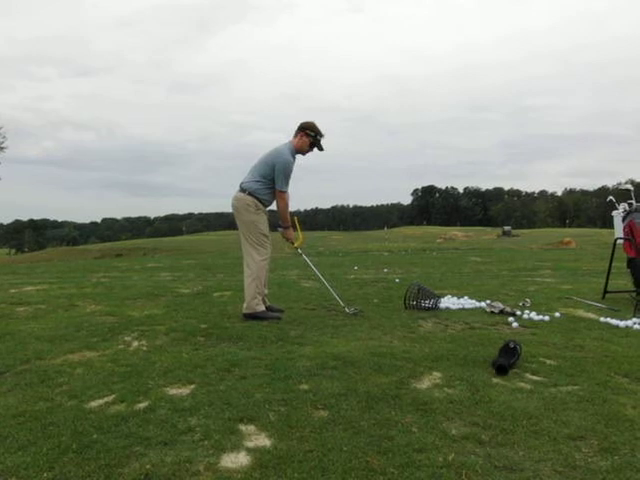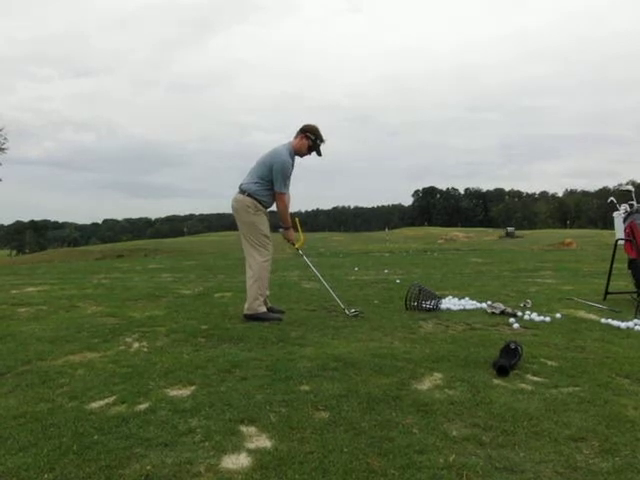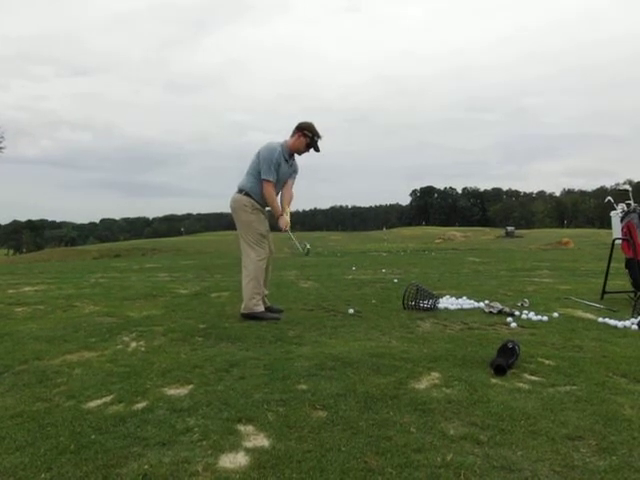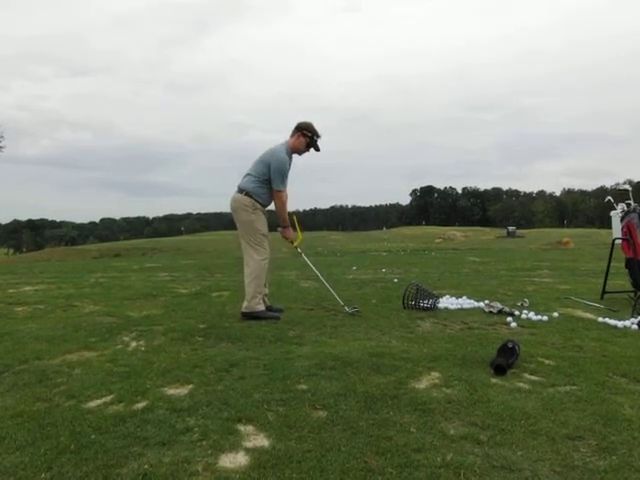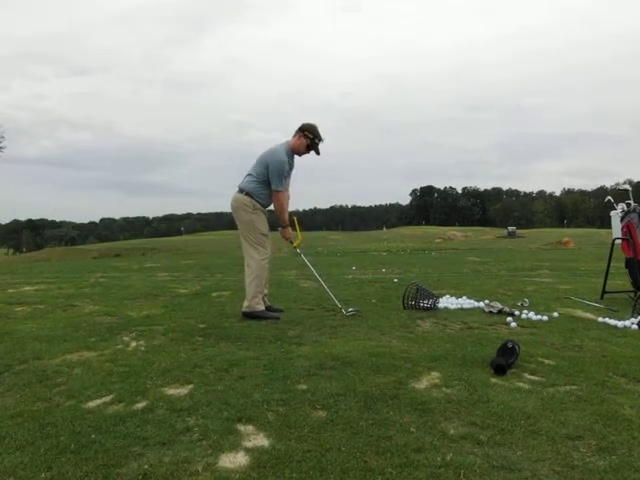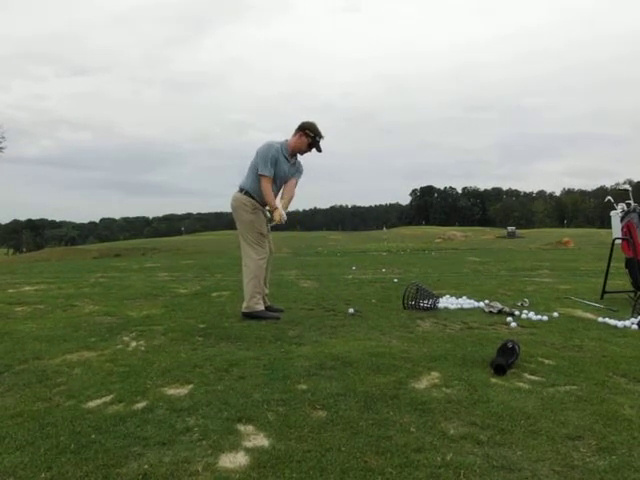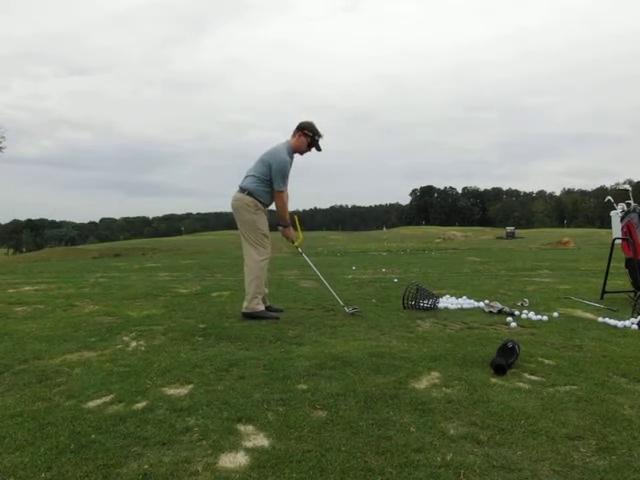
dt=0.7s
person 1, frame 1
left shoulder: (284, 154)
right shoulder: (285, 158)
left elbow: (282, 194)
right elbow: (281, 197)
left wrist: (286, 223)
right wrist: (287, 227)
left hip: (251, 203)
right hip: (249, 204)
left knee: (260, 253)
right knee: (258, 254)
left ankle: (260, 302)
right ankle: (253, 307)
person 1, frame 2
left shoulder: (287, 157)
right shoulder: (282, 158)
left elbow: (284, 193)
right elbow: (280, 198)
left wrist: (287, 224)
right wrist: (287, 227)
left hip: (253, 205)
right hip: (249, 205)
left knee: (262, 254)
right knee: (260, 255)
left ankle: (261, 303)
right ankle: (254, 308)
person 1, frame 3
left shoulder: (293, 165)
right shoulder: (272, 151)
left elbow: (287, 190)
right elbow: (267, 188)
left wrist: (286, 213)
right wrist: (279, 215)
left hip: (257, 207)
right hip: (246, 204)
left knee: (266, 254)
right knee: (256, 255)
left ankle: (260, 302)
right ankle: (251, 307)
person 1, frame 4
left shoulder: (283, 155)
right shoulder: (280, 157)
left elbow: (281, 193)
right elbow: (278, 196)
left wrist: (284, 223)
right wrist: (286, 226)
left hip: (251, 204)
right hip: (247, 204)
left knee: (261, 253)
right knee: (258, 254)
left ankle: (260, 302)
right ankle: (252, 306)
person 1, frame 5
left shoulder: (288, 158)
right shoulder: (278, 157)
left elbow: (285, 193)
right elbow: (277, 197)
left wrist: (286, 222)
right wrist: (285, 226)
left hip: (253, 205)
right hip: (247, 204)
left knee: (263, 253)
right knee: (258, 254)
left ankle: (260, 301)
right ankle: (253, 306)
person 1, frame 6
left shoulder: (297, 166)
right shoulder: (271, 149)
left elbow: (289, 189)
right elbow: (265, 184)
left wrist: (282, 210)
right wrist: (275, 209)
left hip: (258, 206)
right hip: (247, 203)
left knee: (265, 253)
right knee: (256, 254)
left ankle: (261, 301)
right ankle: (252, 306)
person 1, frame 7
left shoulder: (285, 154)
right shoulder: (281, 157)
left elbow: (283, 192)
right elbow: (279, 197)
left wrist: (285, 223)
right wrist: (286, 225)
left hip: (251, 203)
right hip: (249, 203)
left knee: (260, 253)
right knee: (259, 254)
left ankle: (260, 301)
right ankle: (252, 306)
